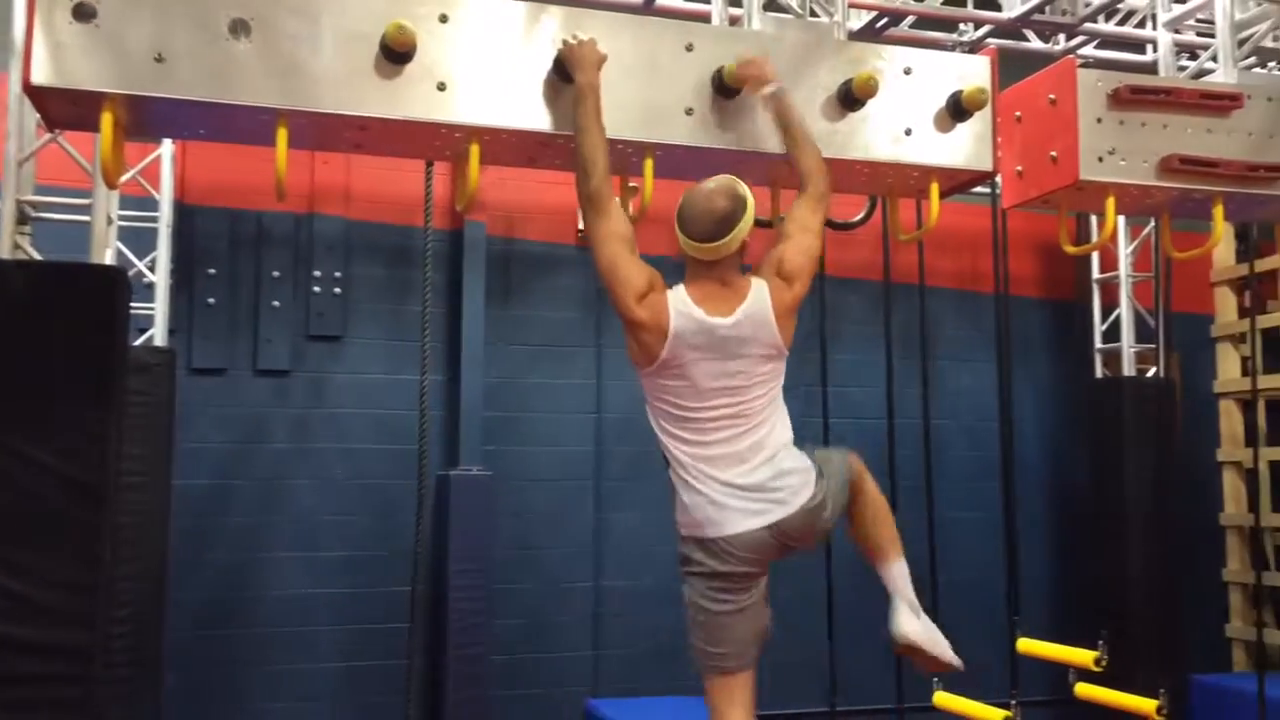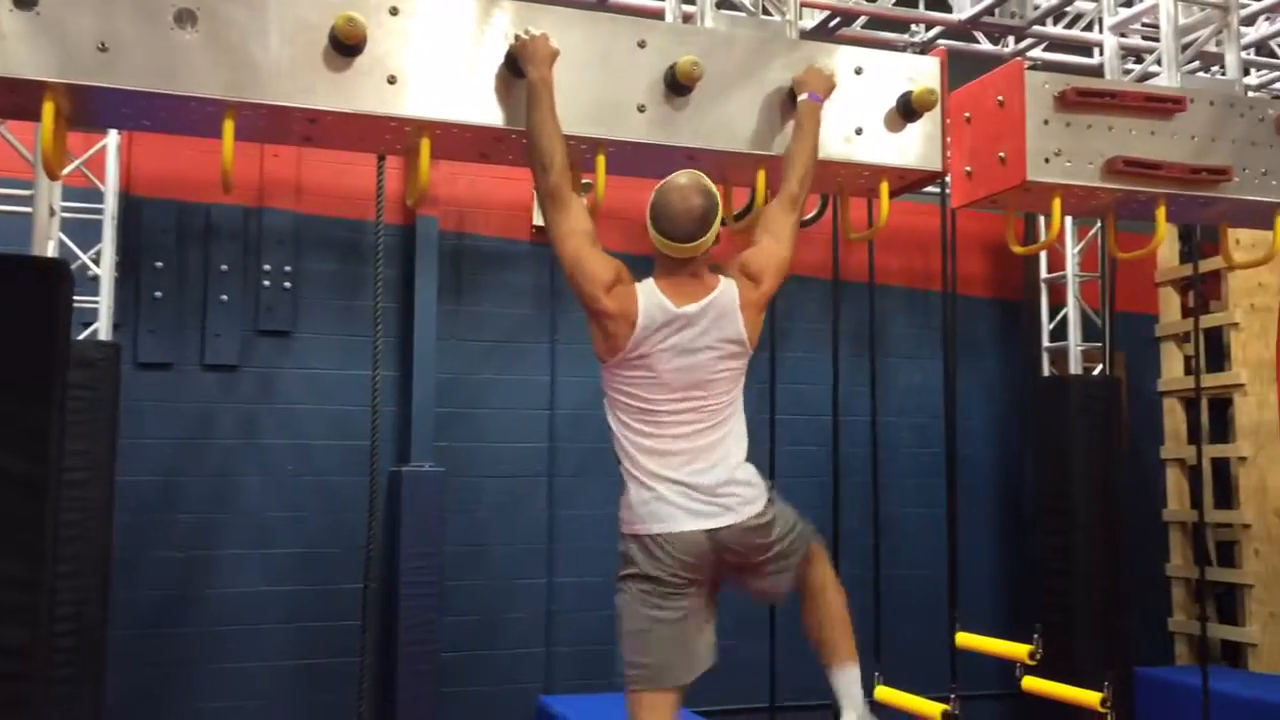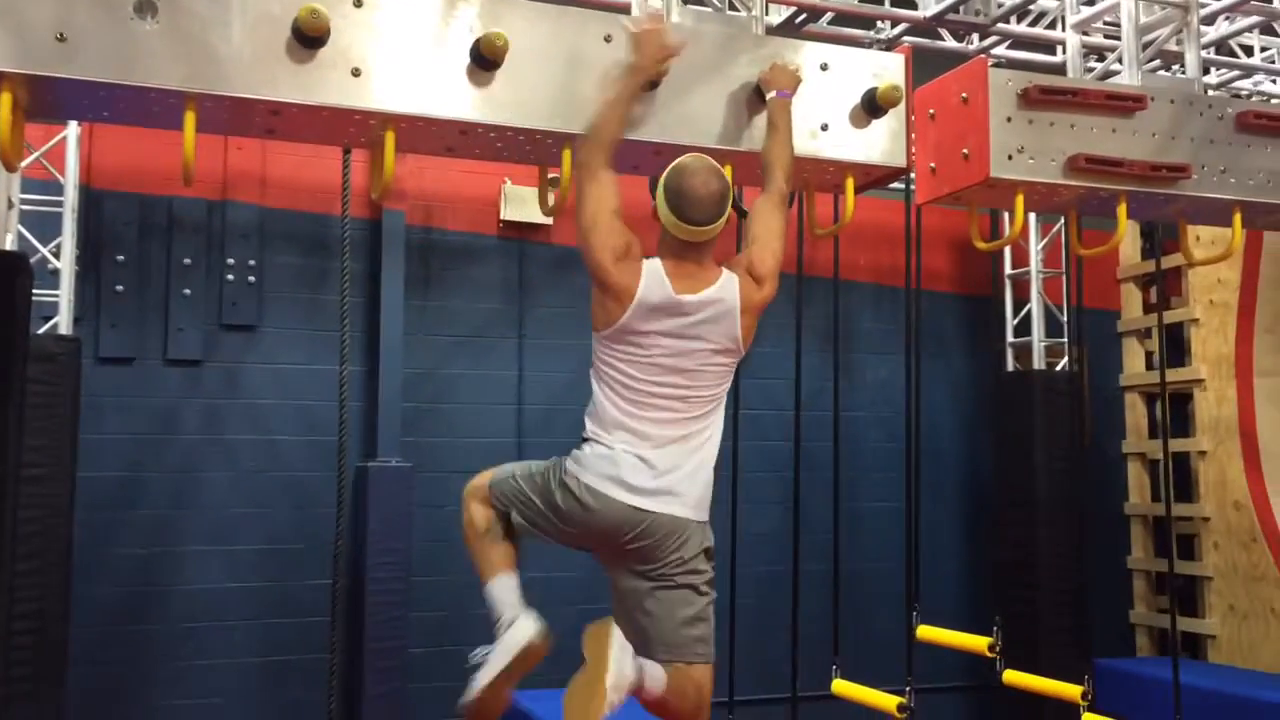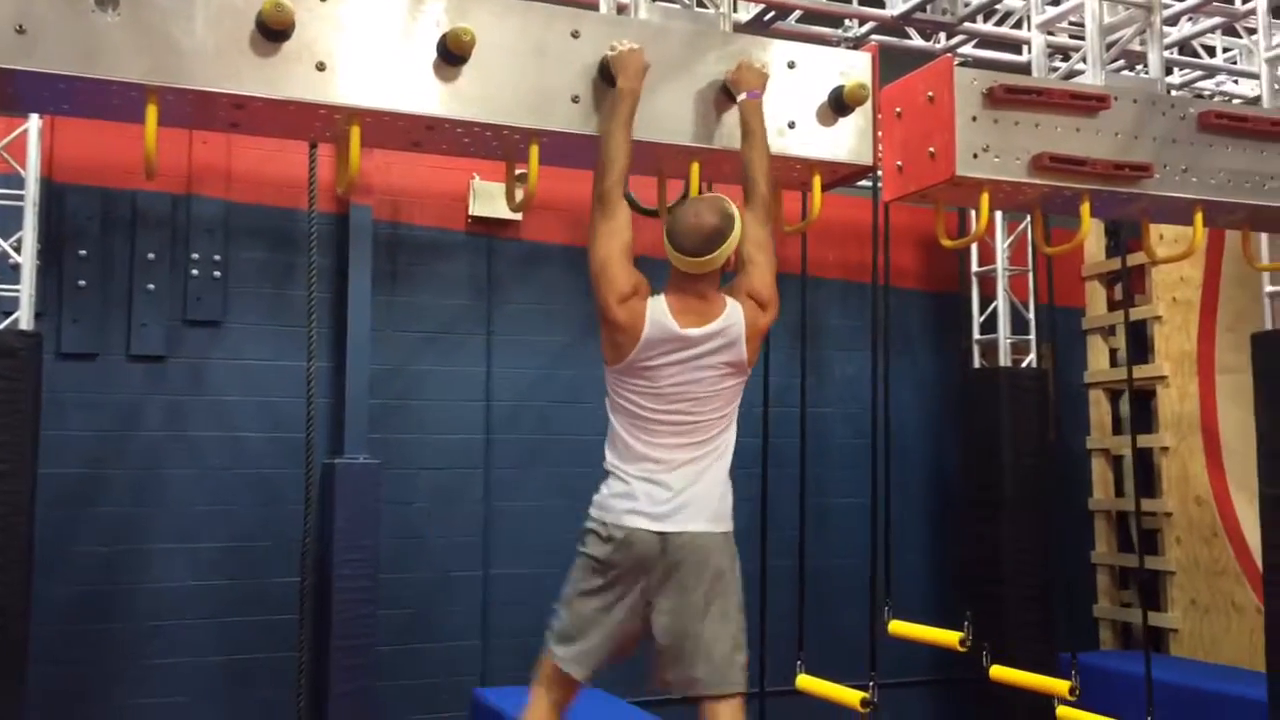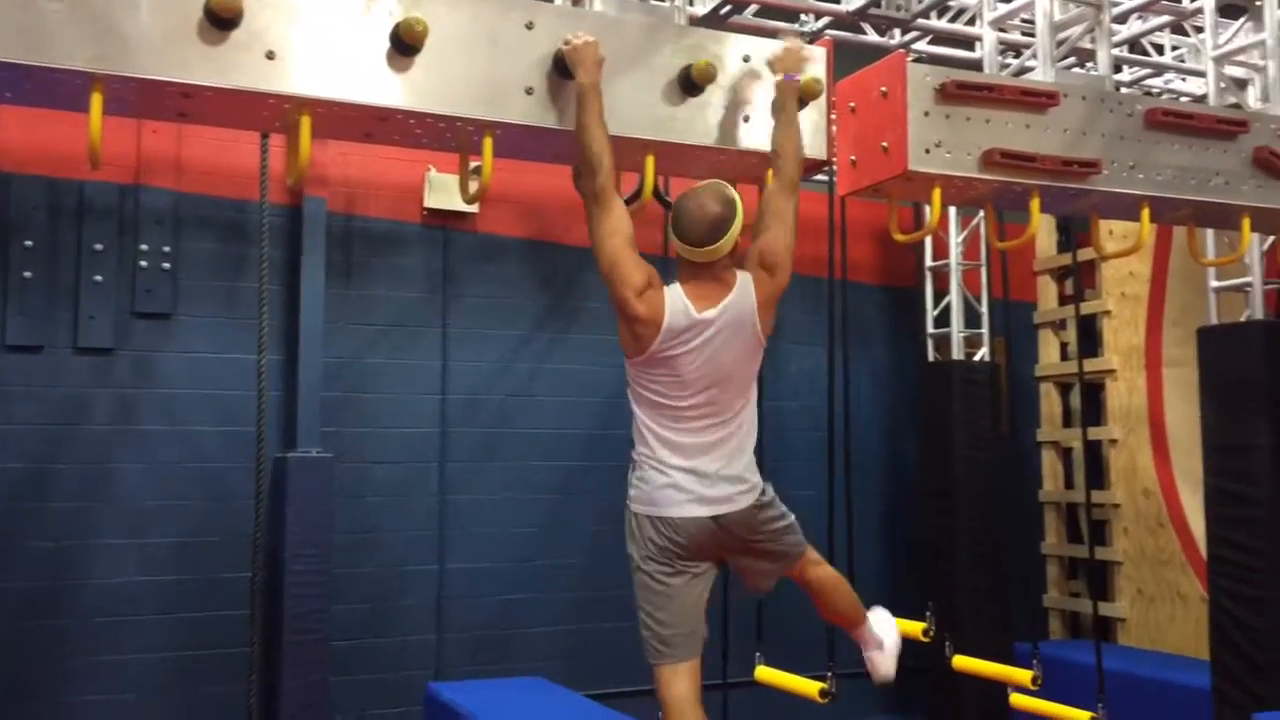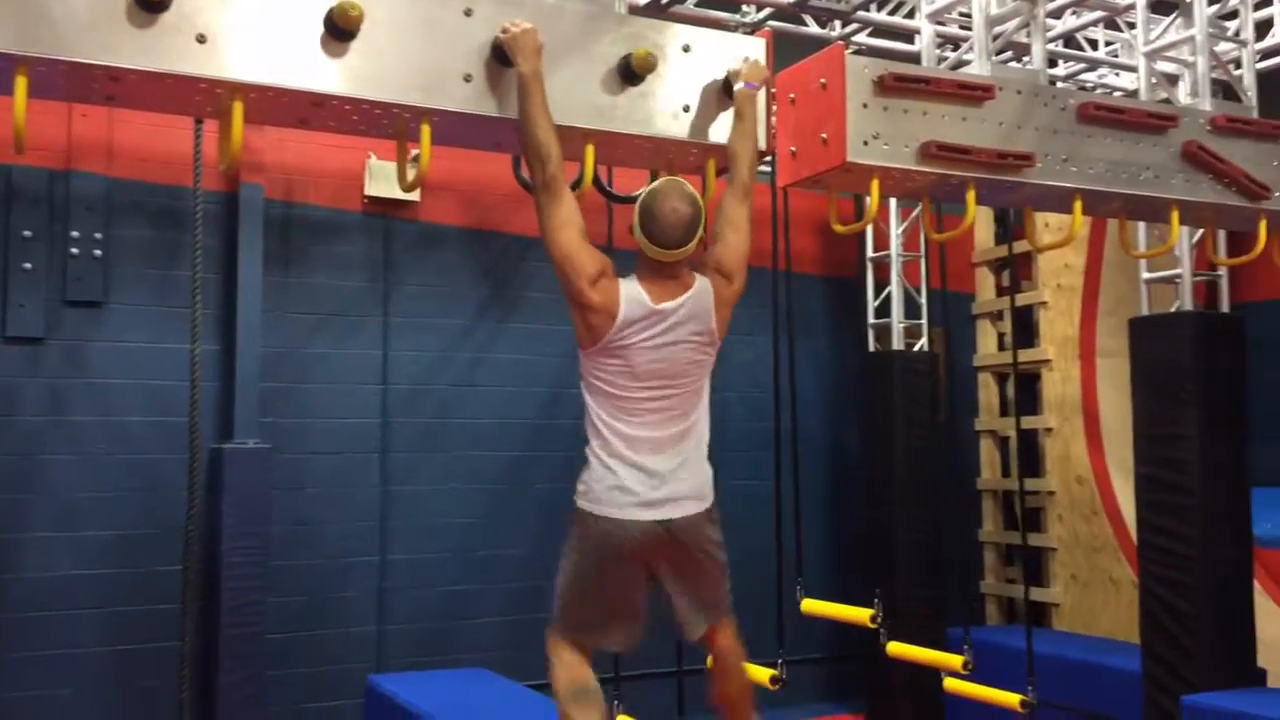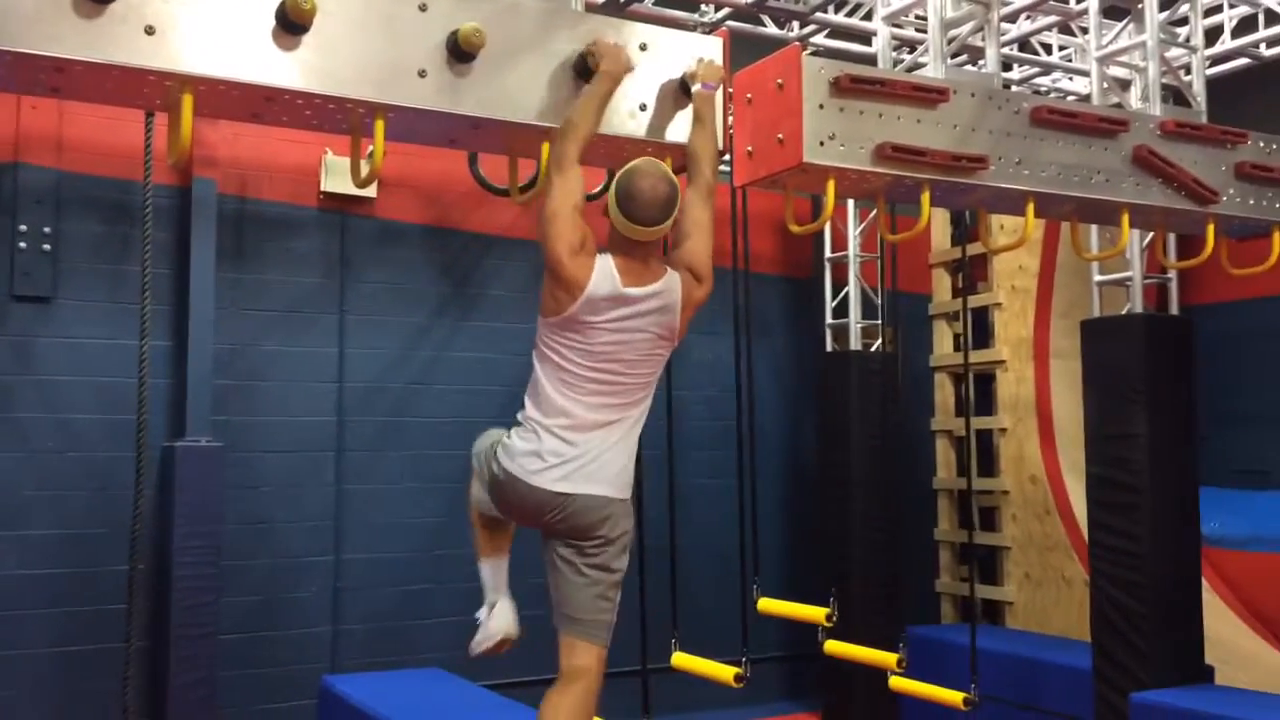
dt=0.4s
person 1, frame 1
left shoulder: (648, 313)
right shoulder: (778, 297)
left elbow: (598, 197)
right elbow: (815, 189)
left wrist: (585, 83)
right wrist: (771, 94)
left hip: (719, 539)
right hip: (799, 505)
right knee: (855, 475)
right ankle: (905, 606)
person 1, frame 2
left shoulder: (615, 305)
right shoulder: (748, 295)
left elbow: (556, 193)
right elbow: (792, 198)
left wrist: (538, 78)
right wrist: (811, 103)
left hip: (659, 535)
right hip: (744, 518)
right knee: (814, 561)
person 1, frame 3
left shoulder: (622, 278)
right shoulder: (749, 295)
left elbow: (592, 162)
right elbow: (778, 195)
left wrist: (639, 69)
right wrist: (780, 102)
left hip: (587, 489)
right hip: (674, 519)
left knee: (483, 494)
left ankle: (515, 624)
person 1, frame 4
left shoulder: (627, 315)
right shoulder: (750, 319)
left elbow: (607, 194)
right elbow: (763, 208)
left wrist: (628, 90)
right wrist: (750, 104)
left hip: (620, 531)
right hip: (703, 537)
person 1, frame 5
left shoulder: (644, 306)
right shoulder: (761, 294)
left elbow: (601, 189)
right elbow: (787, 183)
left wrist: (587, 82)
right wrist: (785, 87)
left hip: (664, 517)
right hip: (742, 505)
right knee: (807, 560)
right ankle: (873, 639)
person 1, frame 6
left shoulder: (600, 299)
right shoulder: (718, 296)
left elbow: (548, 180)
right elbow: (741, 190)
left wrist: (528, 69)
right wrist: (746, 98)
left hip: (608, 514)
right hip: (689, 512)
left knee: (564, 642)
right knee: (720, 633)
person 1, frame 7
left shoulder: (575, 270)
right shoulder: (687, 289)
left elbow: (566, 156)
right elbow: (701, 185)
left wrist: (608, 74)
right wrist: (704, 95)
left hip: (527, 479)
right hip: (602, 499)
left knee: (490, 456)
left ankle: (496, 605)
